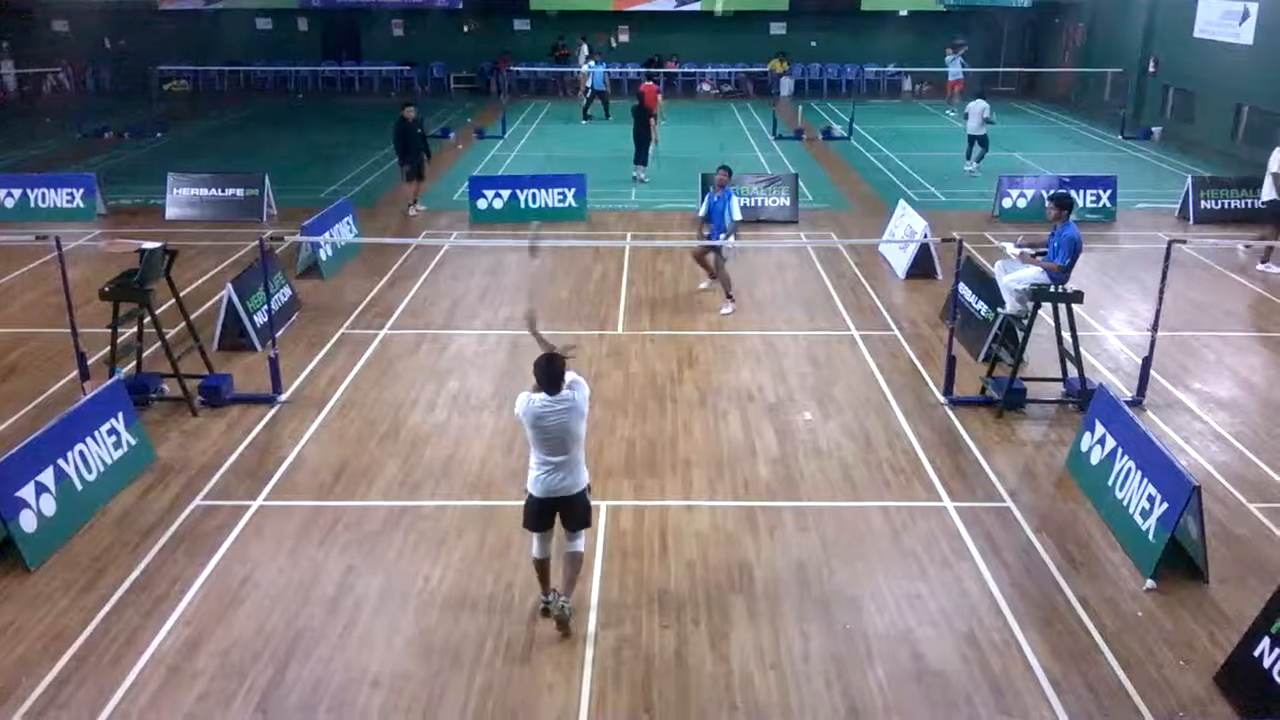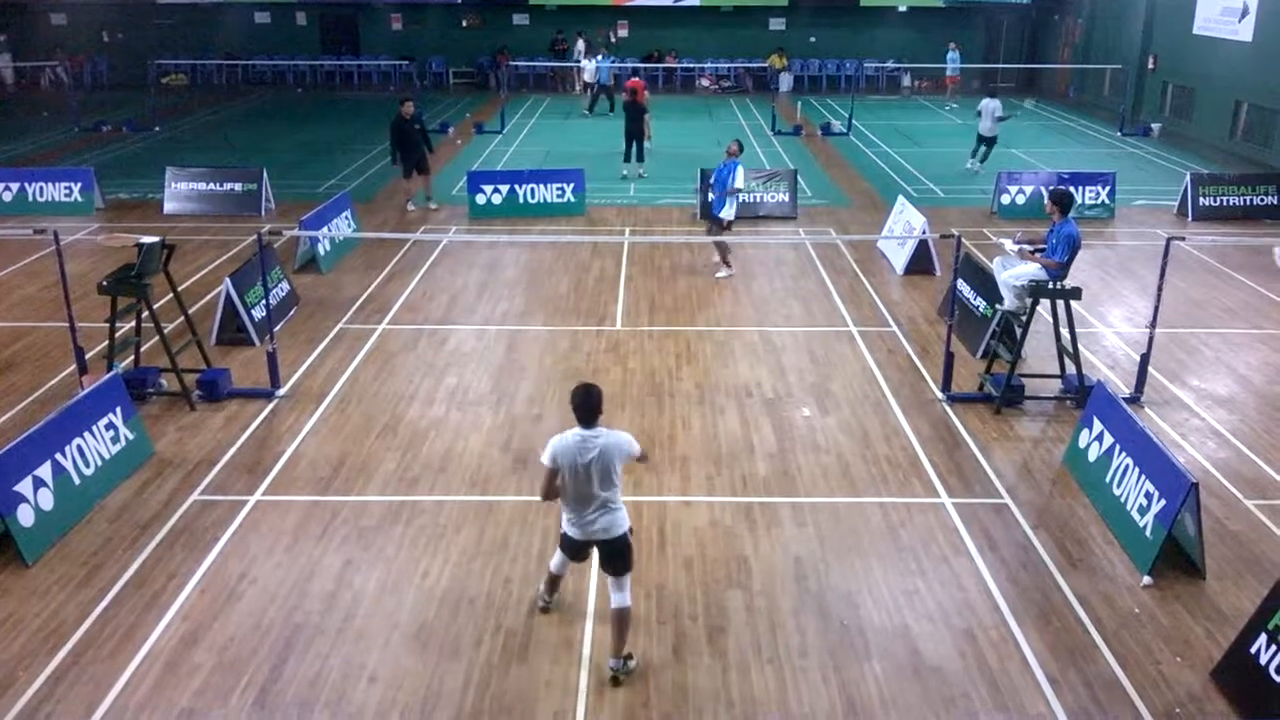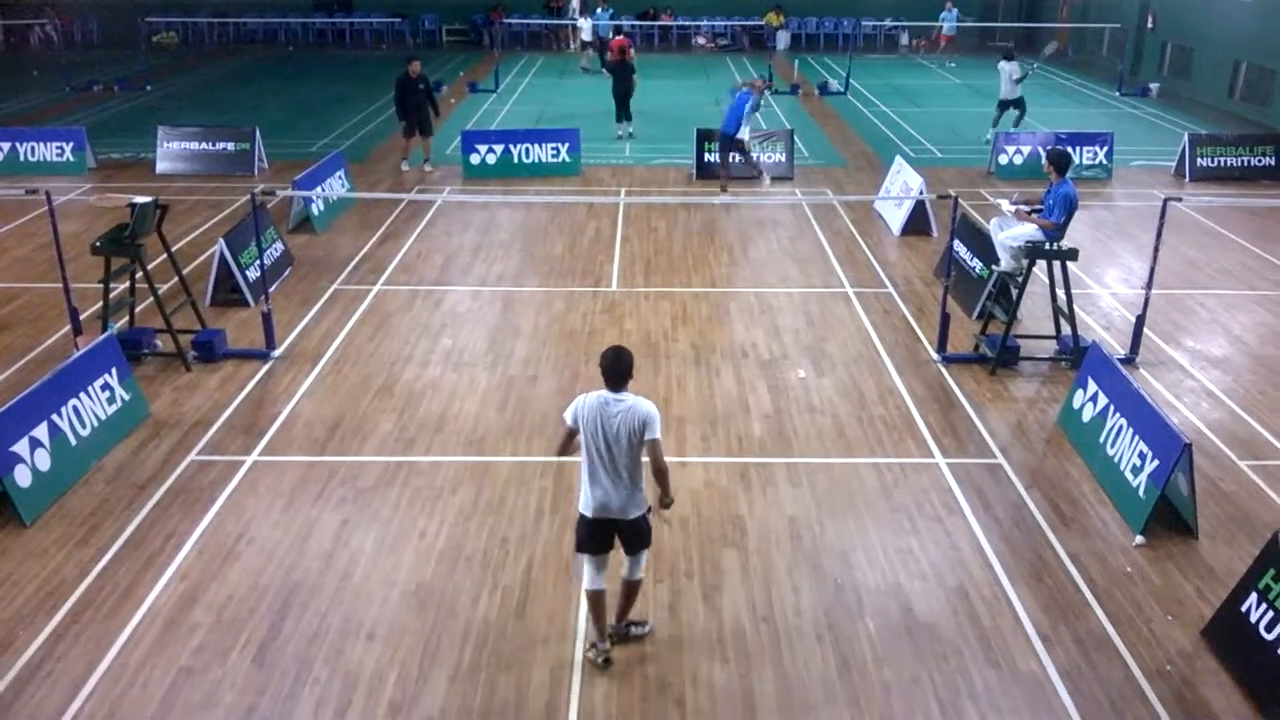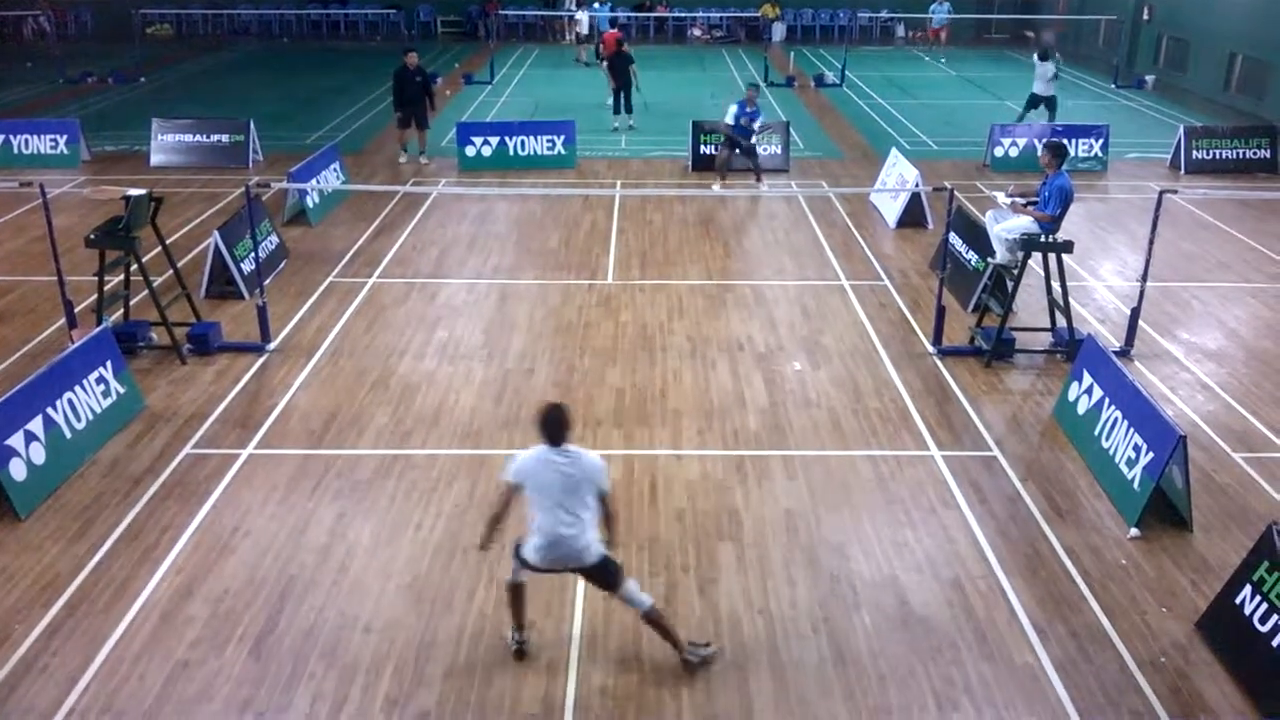
dt=0.5s
person 1, frame 1
left shoulder: (525, 406)
right shoulder: (578, 397)
left elbow: (539, 389)
right elbow: (563, 368)
right wrist: (536, 333)
left hip: (540, 488)
right hip: (574, 486)
left knee: (541, 544)
right knee: (575, 541)
left ankle: (546, 597)
right ankle: (564, 601)
person 1, frame 2
left shoulder: (559, 444)
right shoulder: (618, 441)
left elbow: (546, 494)
right elbow: (643, 457)
left hip: (576, 525)
right hip: (613, 526)
left knee: (562, 559)
right knee: (620, 591)
left ankle: (546, 597)
right ankle: (618, 660)
person 1, frame 3
left shoulder: (583, 404)
right shoulder: (644, 410)
left elbow: (562, 450)
right elbow: (657, 464)
right wrist: (666, 494)
left hip: (592, 505)
right hip: (630, 506)
left knee: (594, 572)
right knee: (635, 563)
left ankle: (600, 644)
right ankle: (619, 625)
person 1, frame 4
left shoulder: (524, 460)
right shoulder: (592, 462)
left elbow: (501, 507)
right elbow: (607, 510)
left wrist: (488, 534)
right wrist: (610, 538)
left hip: (541, 552)
right hip: (586, 551)
left knee: (518, 566)
right knee: (634, 596)
left ankle: (518, 637)
right ankle: (686, 651)
